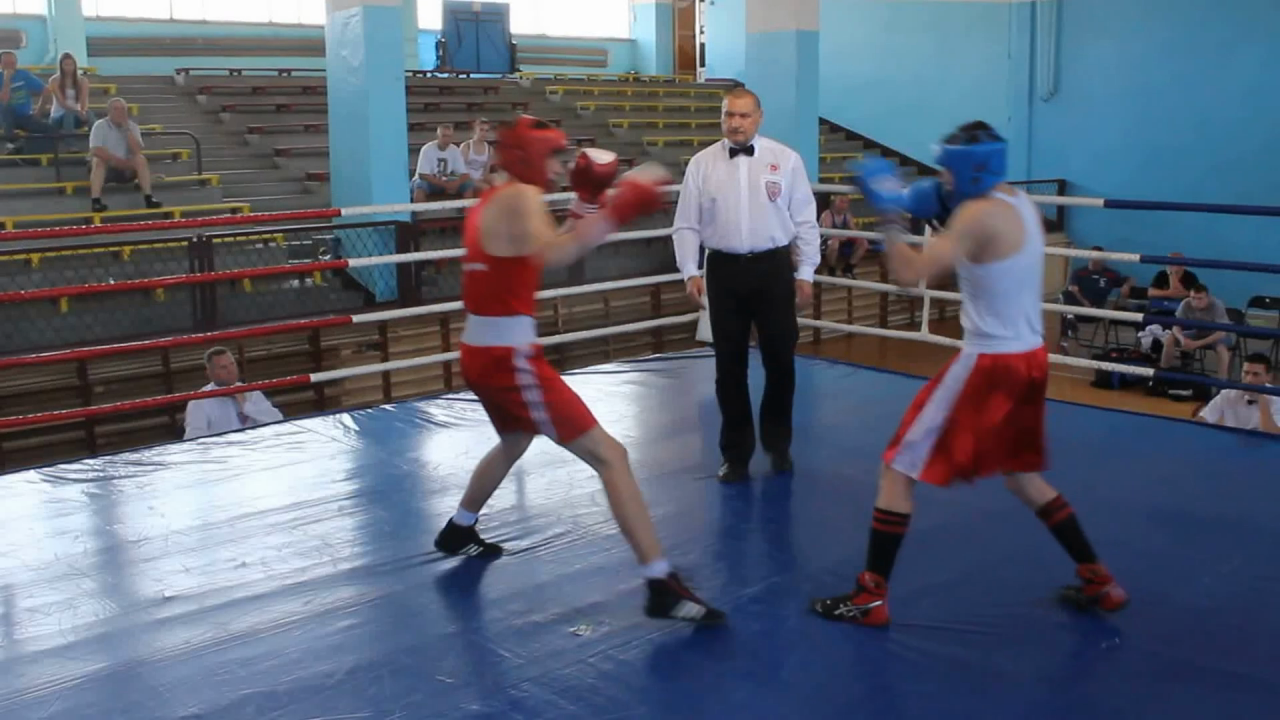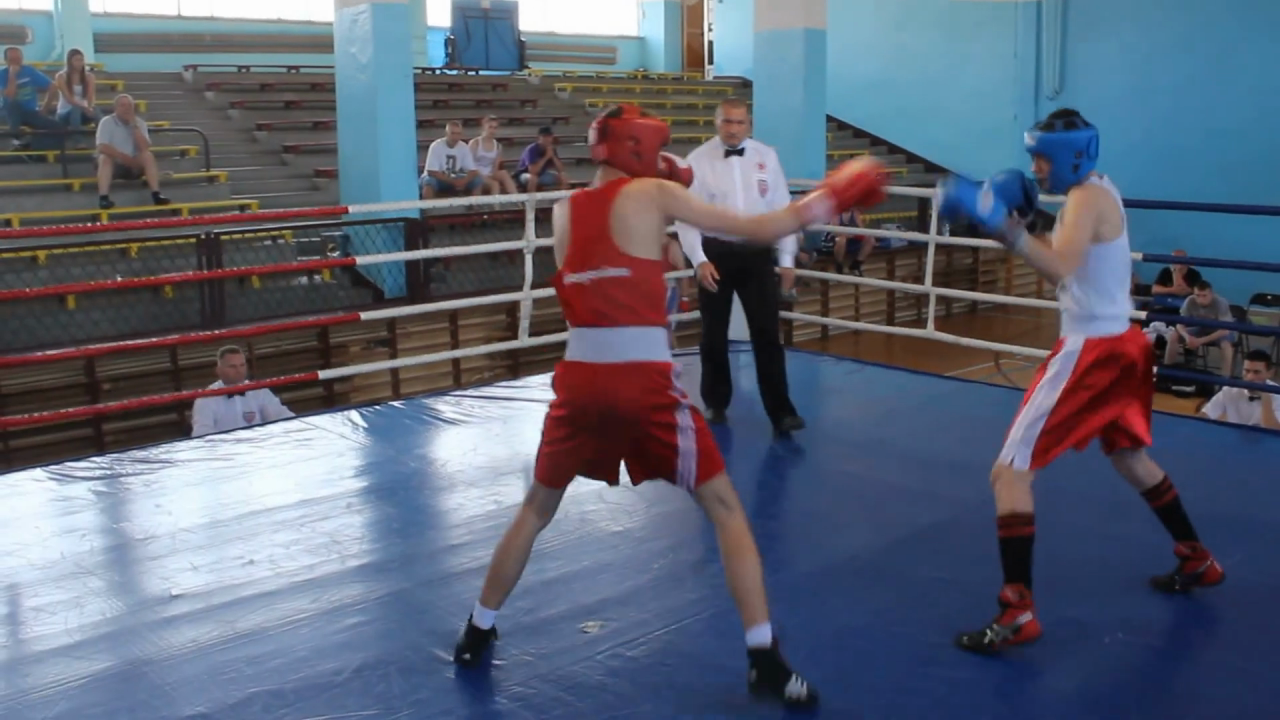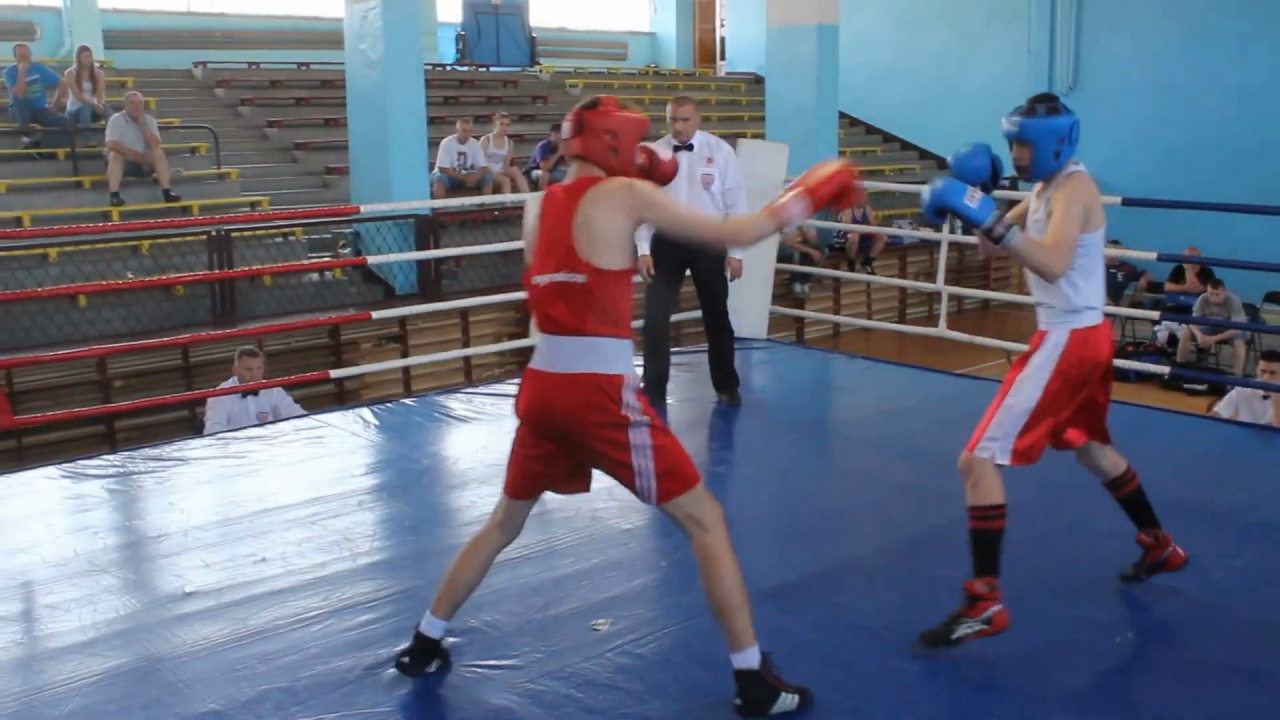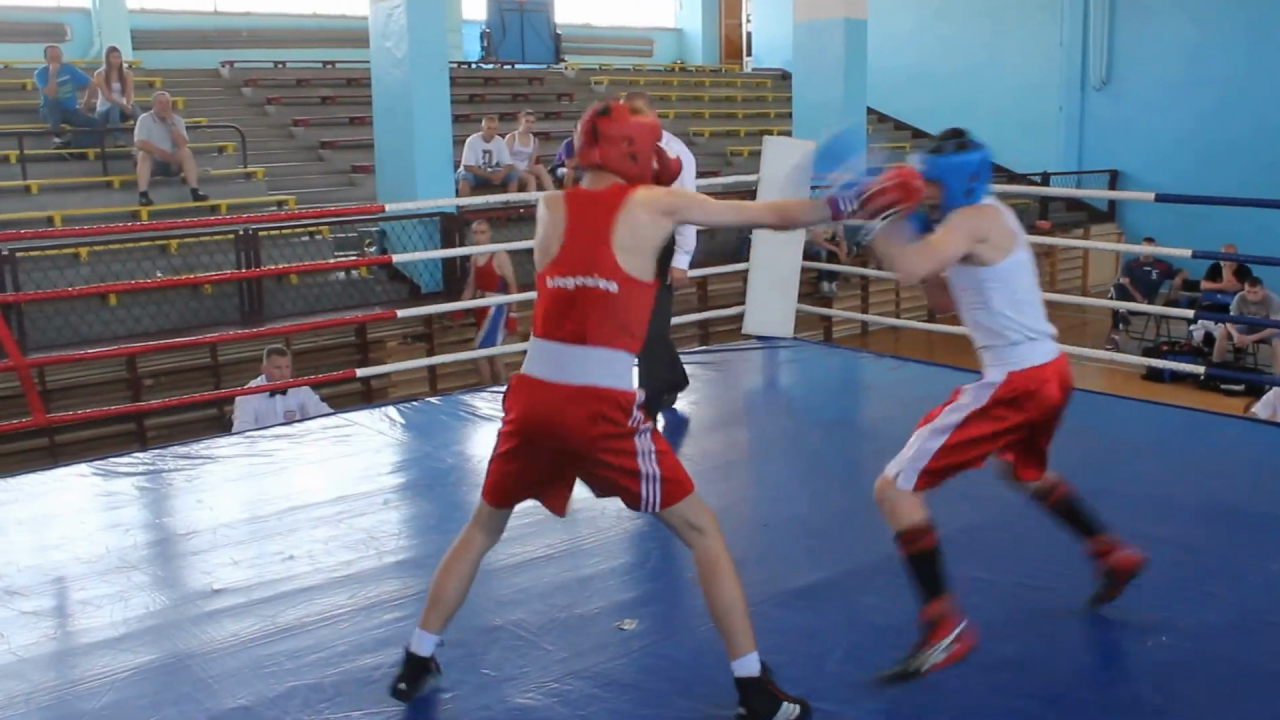
dt=1s
person 1, frame 1
left shoulder: (485, 204)
right shoulder: (521, 197)
left elbow: (545, 249)
right elbow: (554, 256)
left wrist: (588, 197)
right wrist: (612, 210)
left hip: (477, 353)
right hip: (509, 358)
left knee: (516, 441)
right knee: (611, 458)
left ankle: (458, 531)
right ankle: (662, 586)
person 1, frame 2
left shoulder: (564, 209)
right shoulder: (652, 192)
right elbow: (756, 229)
right wrist: (832, 196)
left hip: (580, 377)
right hip: (645, 380)
left knee: (536, 508)
right knee: (726, 511)
left ankle: (477, 634)
right ankle: (767, 661)
person 1, frame 3
left shoulder: (537, 206)
right shoulder: (624, 193)
right elbow: (733, 234)
right wrist: (804, 198)
left hip: (543, 387)
right hip: (603, 392)
left knee: (503, 523)
right knee: (704, 522)
left ankle: (424, 645)
person 1, frame 4
left shoulder: (552, 206)
right shoulder: (656, 203)
right elbow: (763, 214)
right wrist: (851, 202)
left hip: (532, 396)
right hip: (602, 407)
left knee: (482, 527)
right knee: (703, 533)
left ankle: (417, 664)
person 2, frame 1
left shoulder: (977, 215)
right shoulder: (1019, 206)
left elbow: (908, 274)
left wrist: (889, 210)
right wrist: (946, 216)
left hip: (988, 364)
right hip: (1028, 358)
left knee: (900, 469)
right knee: (1023, 475)
left ankle: (871, 596)
right ankle: (1098, 580)
person 2, frame 2
left shoulder: (1087, 199)
right shoulder: (1097, 193)
left elbow: (1057, 268)
right elbow: (1059, 267)
left wrist: (1001, 223)
right wrist: (1020, 218)
left hip: (1091, 349)
right hip: (1123, 343)
left knee: (1009, 470)
right knee: (1128, 454)
left ankle: (1017, 612)
right ankle: (1197, 559)
person 2, frame 3
left shoulder: (1074, 188)
right shoulder: (1045, 188)
left elbow: (1053, 265)
right elbow: (996, 248)
left wrist: (985, 214)
right wrist: (978, 208)
left hip: (1069, 341)
right hip: (1084, 337)
left knee: (978, 460)
right knee: (1091, 446)
left ankle: (984, 601)
right ankle: (1159, 546)
person 2, frame 4
left shoulder: (971, 220)
right shoulder: (990, 214)
left elbow: (913, 270)
right elbow: (936, 283)
right wrist: (921, 235)
left hip: (1012, 381)
right hip: (1049, 372)
left knee: (893, 489)
right knee: (1030, 472)
left ankle: (942, 624)
right ankle: (1112, 554)
person 3, frame 1
left shoulder: (786, 160)
right shoulder: (701, 163)
left elbow: (805, 220)
right elbow: (686, 225)
left wrist: (805, 273)
right wrist: (691, 271)
left hip: (773, 268)
right hip: (723, 270)
left knee: (780, 360)
right knee: (729, 366)
left ankle: (777, 442)
right ankle: (736, 454)
person 3, frame 2
left shoulder: (766, 158)
right shoulder: (697, 161)
left elbow: (782, 211)
left wrist: (786, 258)
right wrist: (698, 259)
left hip: (757, 252)
right hip: (716, 254)
left knee: (767, 334)
right knee: (714, 335)
left ankle: (781, 412)
right ankle: (716, 403)
person 3, frame 3
left shoulder: (720, 151)
left elbow: (736, 203)
left wrist: (735, 251)
right wrist: (643, 249)
right hip: (667, 241)
left knee: (716, 317)
right knee: (655, 316)
left ankle: (726, 384)
right ankle: (654, 389)
person 3, frame 4
left shoulder: (674, 151)
left wrist: (681, 259)
left hip: (661, 244)
left knee: (652, 326)
right knee: (650, 324)
left ankle: (647, 405)
right ankle: (674, 380)
